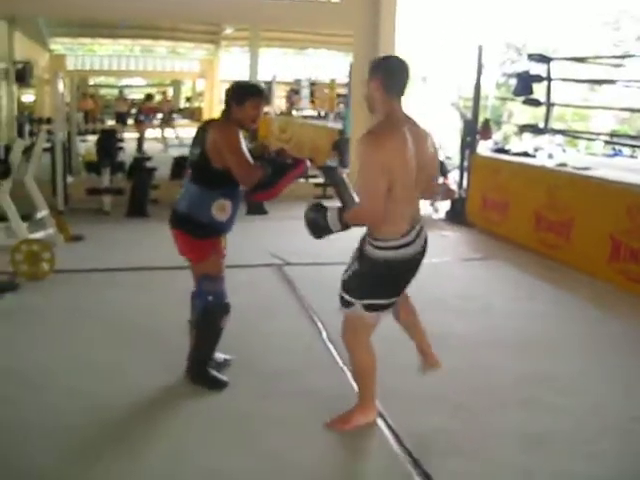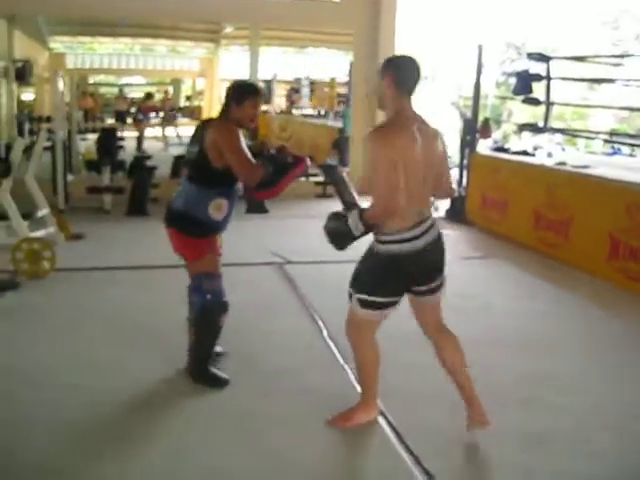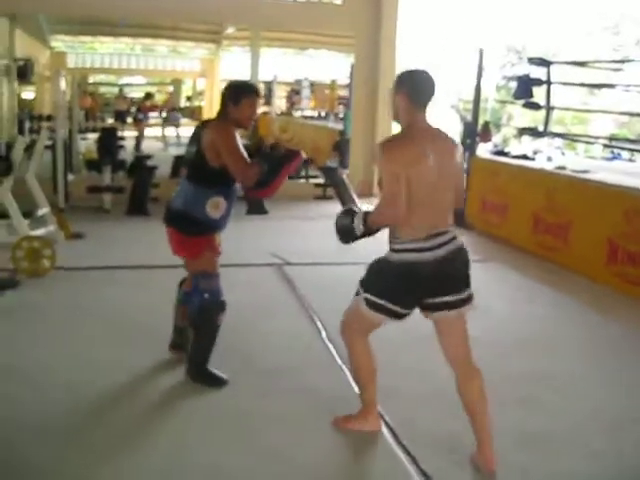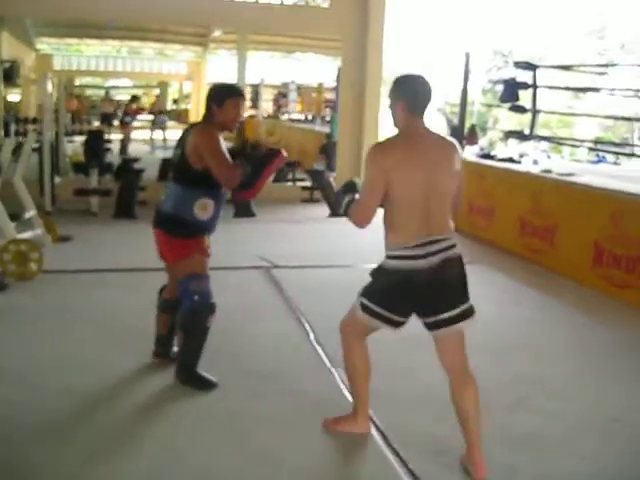
dt=0.1s
person 1, frame 1
left shoulder: (375, 141)
right shoulder: (421, 135)
left elbow: (369, 212)
left wrist: (332, 217)
left hip: (386, 253)
right hip: (413, 240)
left knee: (355, 333)
right knee: (395, 299)
left ankle: (366, 407)
right ankle: (425, 353)
person 1, frame 2
left shoulder: (383, 137)
right shoulder: (431, 134)
left elbow: (389, 206)
left wrist: (356, 221)
left hip: (396, 251)
right hip: (428, 240)
left knee: (358, 328)
right knee: (433, 327)
left ankle: (367, 406)
right ankle: (474, 407)
person 1, frame 3
left shoulder: (393, 149)
right shoulder: (449, 146)
left elbow: (392, 214)
left wrist: (358, 222)
left hip: (408, 262)
right hip: (450, 255)
left knee: (353, 329)
right knee: (460, 358)
left ankle: (369, 414)
person 1, frame 4
left shoulder: (383, 153)
right shoulder: (451, 150)
left elbow: (363, 217)
left wrist: (347, 200)
left hip: (403, 269)
right hip: (447, 264)
left knee: (351, 332)
right knee: (457, 367)
left ankle: (359, 417)
person 2, frame 1
left shoulder: (210, 127)
right shoulder: (227, 133)
right elbow: (250, 179)
left wrist: (262, 161)
right wrist: (288, 166)
left hip: (189, 221)
right hip: (200, 229)
left knee: (205, 291)
right knee: (214, 301)
left ankle: (201, 353)
right ankle: (198, 368)
person 2, frame 2
left shoulder: (208, 126)
right shoulder: (226, 132)
right elbow: (252, 178)
left wrist: (266, 161)
right wrist: (290, 165)
left hip: (184, 219)
right hip: (195, 227)
left knee: (202, 286)
right knee: (213, 299)
left ankle: (199, 348)
right ankle: (198, 367)
person 2, frame 3
left shoulder: (208, 127)
right shoulder: (223, 132)
right elbow: (248, 178)
left wrist: (255, 156)
right wrist: (281, 160)
left hip: (183, 219)
right hip: (194, 227)
left knee: (195, 282)
right knee: (210, 298)
left ankle: (180, 338)
right ankle: (197, 367)
person 2, frame 4
left shoulder: (196, 132)
right shoulder: (207, 135)
left elbow: (213, 172)
right elbow: (231, 180)
left wrist: (241, 158)
right wrist: (263, 161)
left hip: (173, 223)
right hip: (183, 230)
left knee: (176, 288)
right knee: (199, 300)
left ankle: (163, 347)
right ankle: (187, 369)
